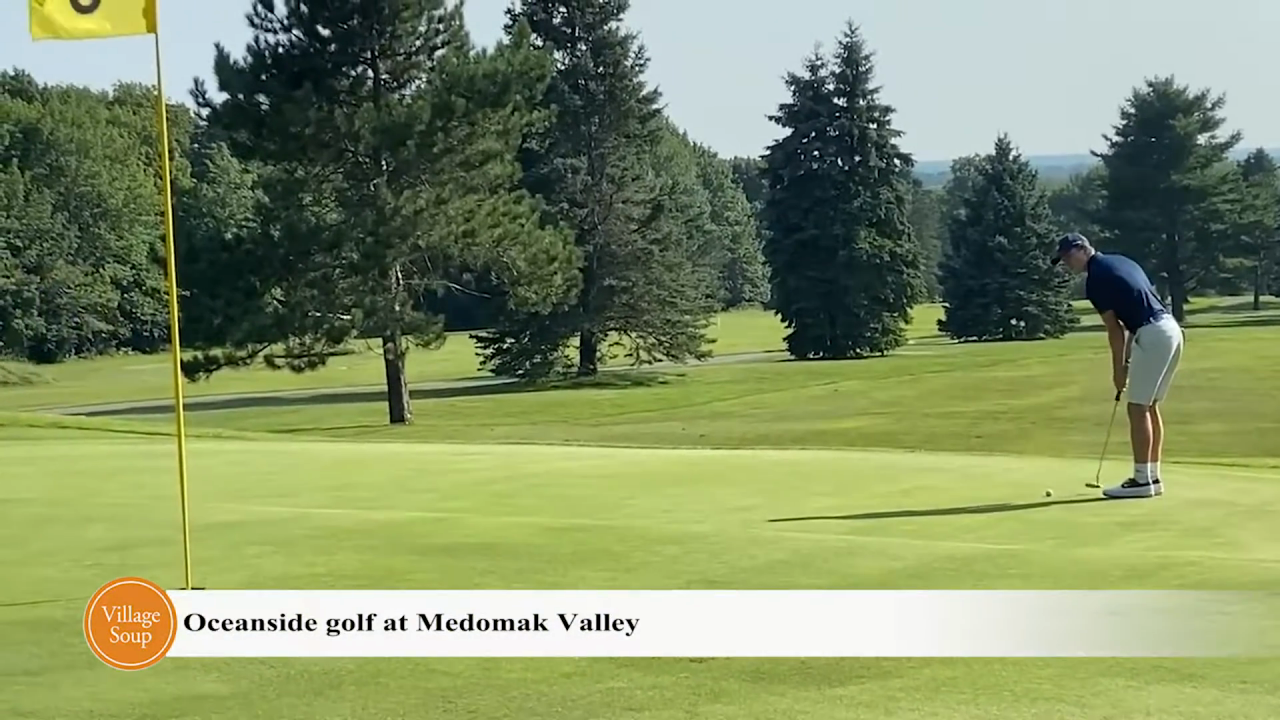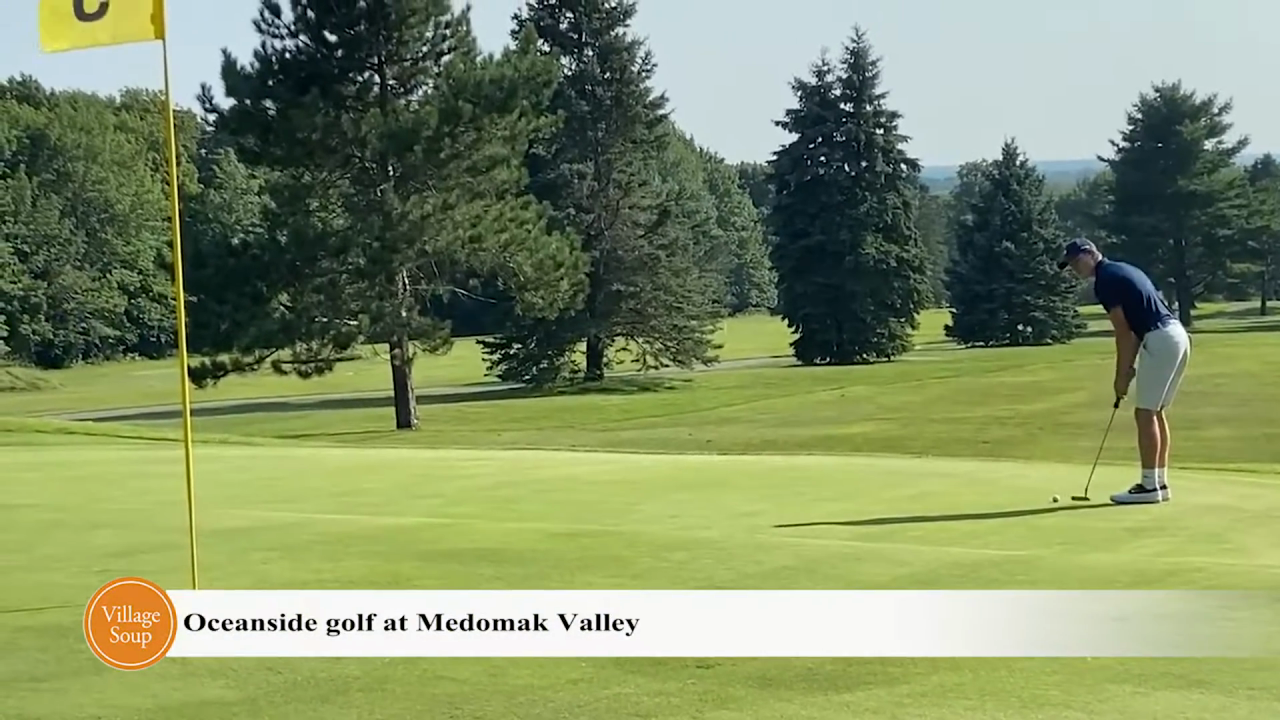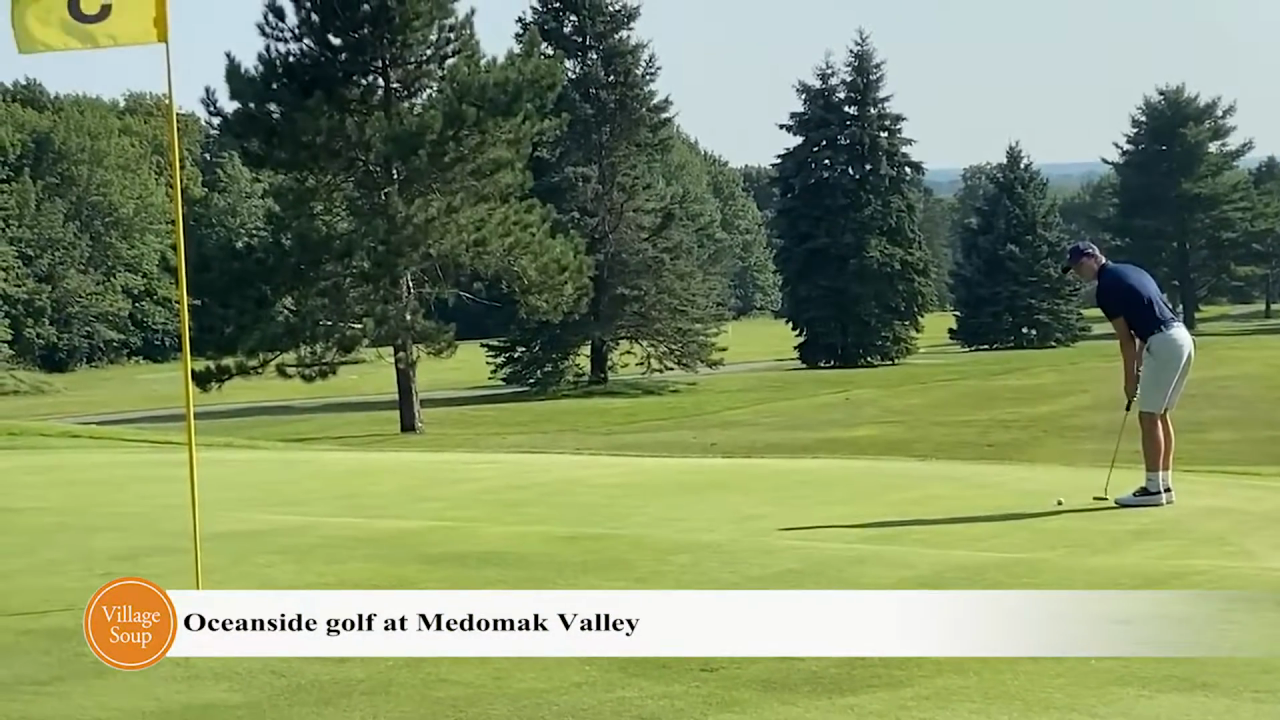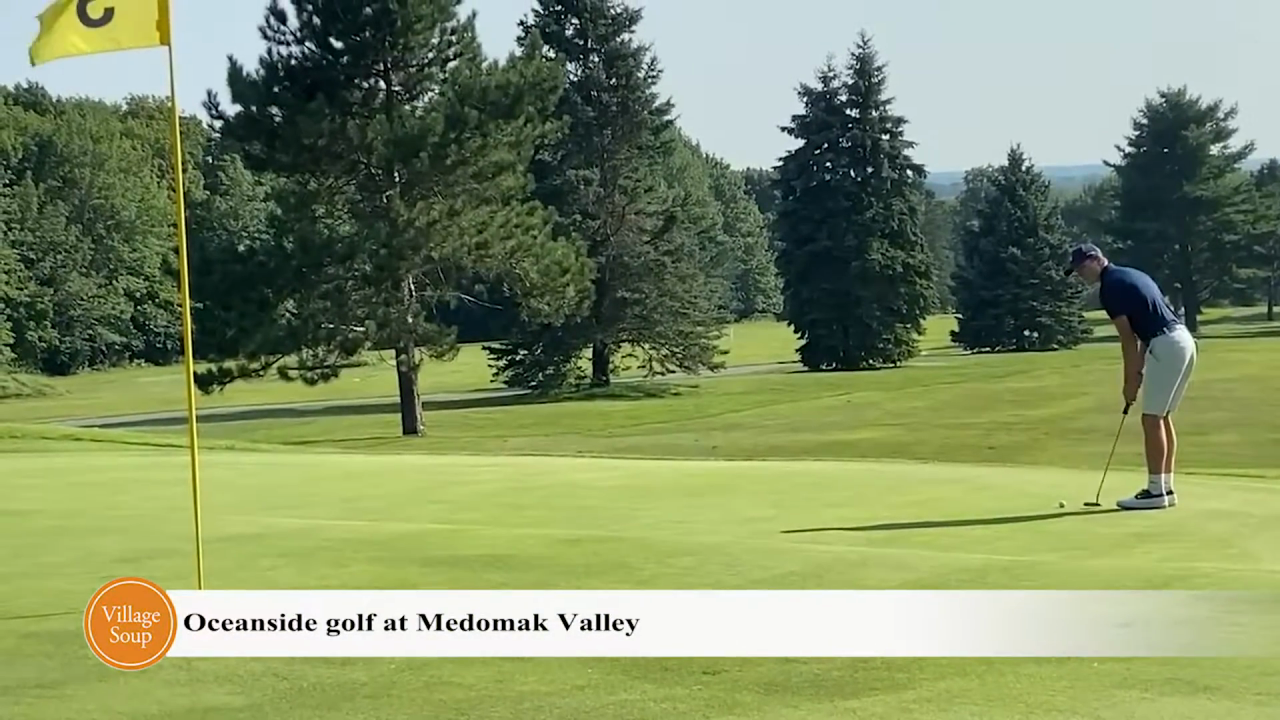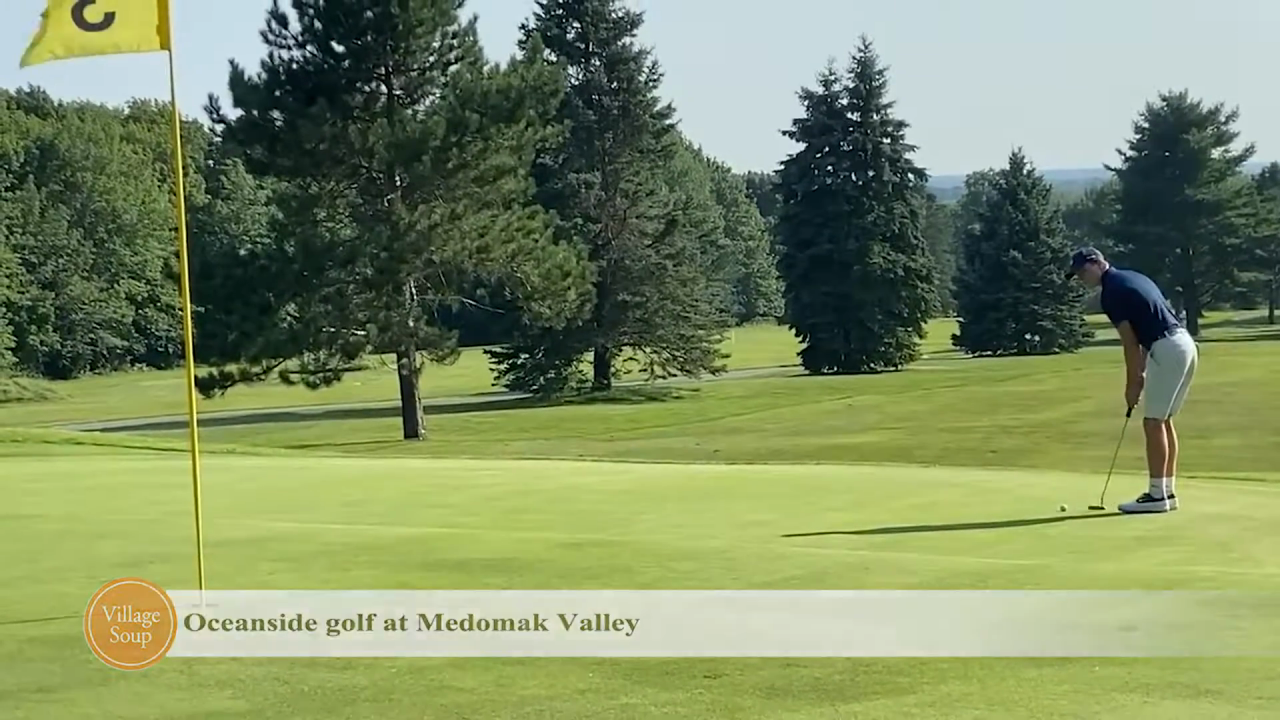
dt=0.5s
person 1, frame 1
left shoulder: (1096, 278)
right shoulder: (1118, 261)
left elbow: (1114, 329)
left wrist: (1118, 369)
right wrist: (1127, 360)
left hip: (1153, 335)
right hip: (1169, 330)
left knee: (1138, 408)
right knee: (1149, 406)
left ankle: (1142, 480)
right ankle: (1152, 476)
person 1, frame 2
left shoulder: (1105, 280)
right shoulder: (1122, 270)
left elbow: (1123, 331)
left wrist: (1121, 374)
right wrist: (1131, 366)
left hip: (1161, 341)
right hip: (1176, 335)
left knee: (1145, 413)
right knee: (1156, 411)
left ankle: (1149, 485)
right ankle: (1160, 482)
person 1, frame 3
left shoulder: (1107, 286)
right shoulder: (1129, 271)
left elbow: (1126, 338)
left wrist: (1130, 378)
right wrist: (1139, 366)
left hip: (1164, 344)
right hip: (1180, 338)
left knee: (1149, 417)
right knee: (1160, 415)
left ankle: (1153, 489)
right ankle: (1164, 485)
person 1, frame 4
left shoulder: (1110, 287)
right shoulder: (1130, 274)
left elbow: (1128, 338)
left wrist: (1129, 381)
right wrist: (1140, 371)
left hip: (1167, 346)
right hip: (1182, 341)
left knee: (1152, 418)
right knee: (1162, 417)
left ankle: (1155, 491)
right ankle: (1166, 488)
person 1, frame 5
left shoulder: (1112, 291)
right shoulder: (1131, 277)
left elbow: (1130, 342)
left wrist: (1131, 384)
right wrist: (1141, 374)
left hip: (1168, 350)
right hip: (1183, 344)
left knee: (1153, 422)
right knee: (1163, 420)
left ankle: (1157, 495)
right ankle: (1167, 491)
